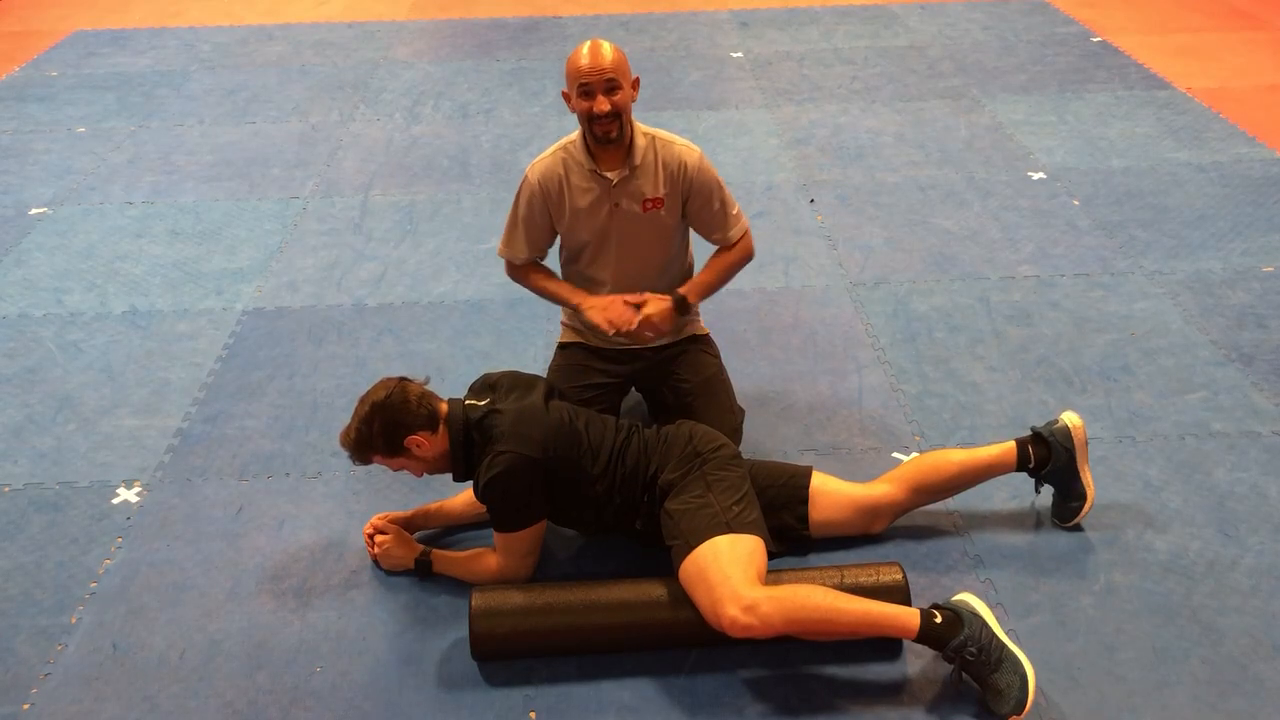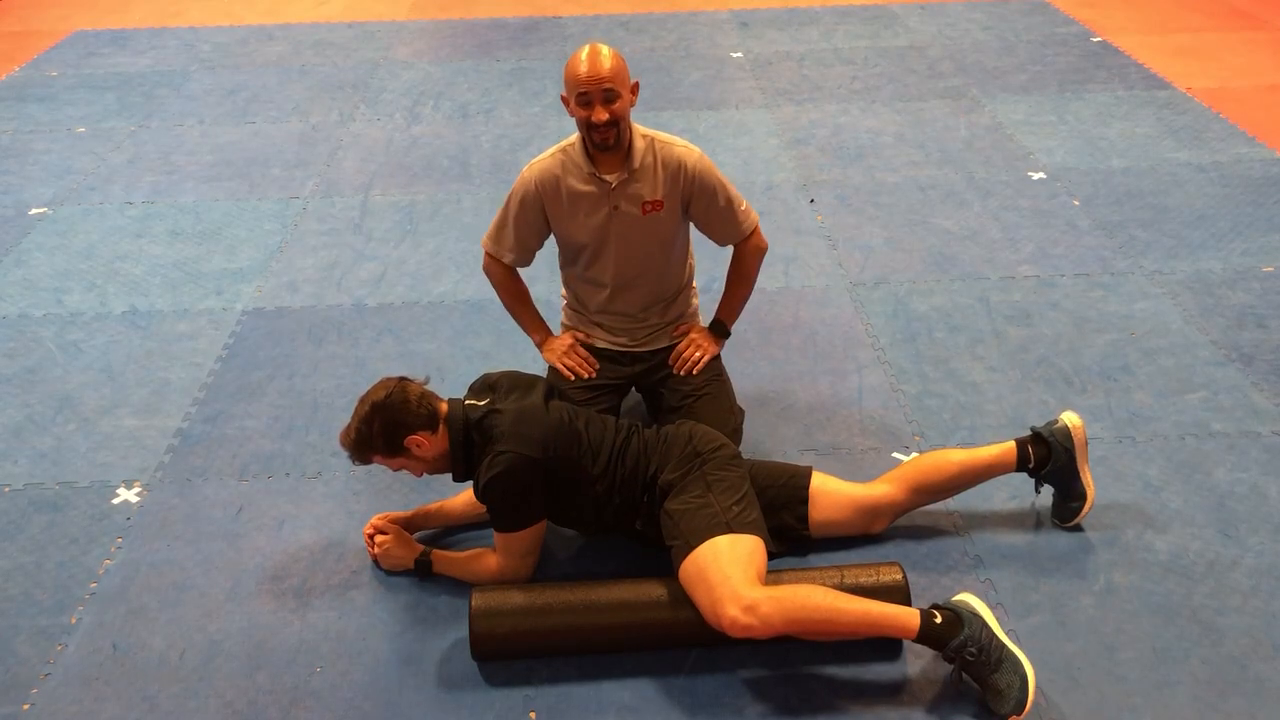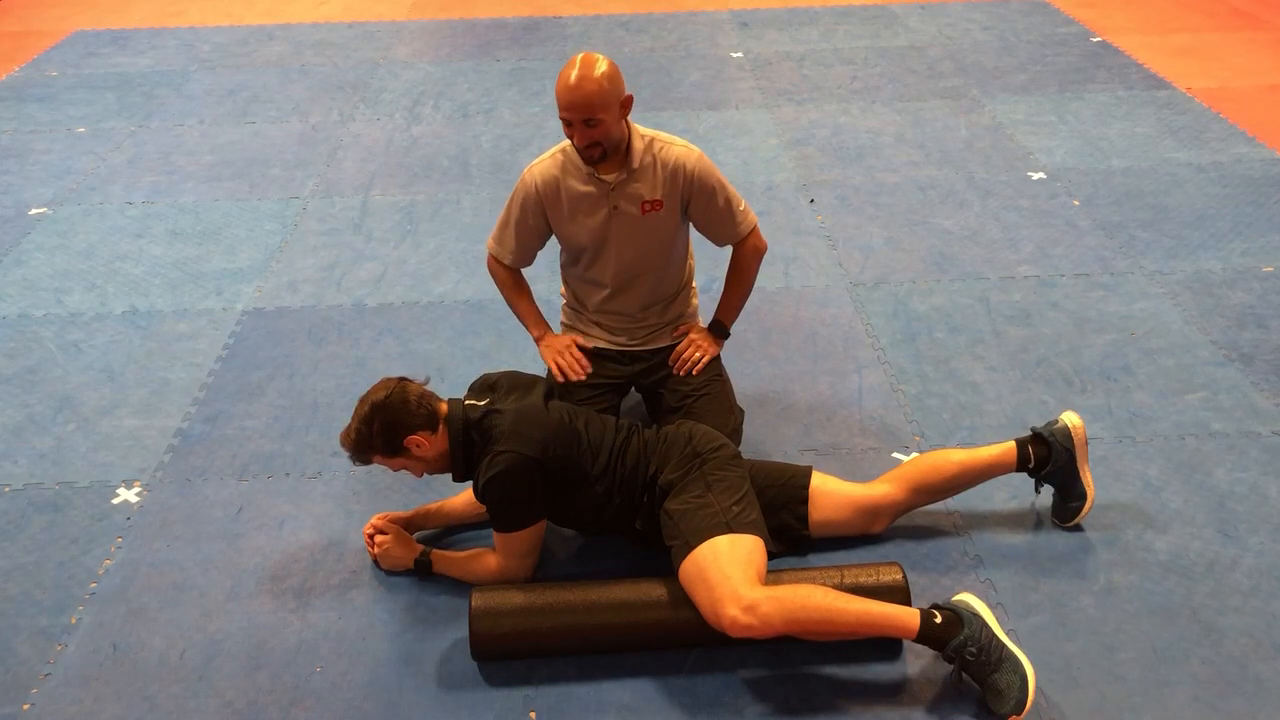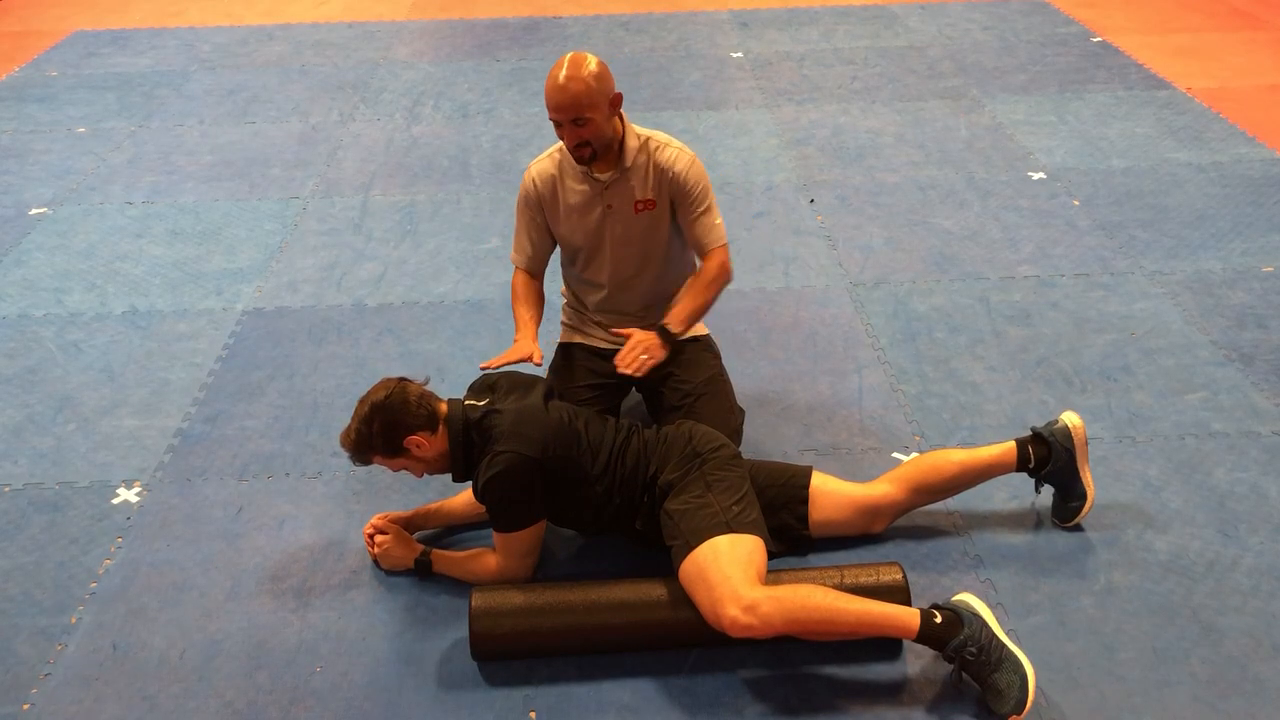
dt=0.5s
person 1, frame 1
left shoulder: (507, 455)
right shoulder: (485, 393)
left elbow: (513, 565)
left wrist: (418, 559)
right wrist: (414, 517)
left hip: (687, 477)
right hip: (692, 459)
left knee: (740, 611)
right knee: (878, 505)
left ankle: (943, 625)
right ankle: (1041, 448)
person 1, frame 2
left shoulder: (507, 455)
right shoulder: (485, 393)
left elbow: (513, 565)
left wrist: (418, 559)
right wrist: (414, 517)
left hip: (686, 476)
right hip: (690, 460)
left knee: (740, 612)
right knee: (878, 504)
left ankle: (943, 625)
right ankle: (1040, 448)
person 1, frame 3
left shoulder: (505, 455)
right shoulder: (485, 394)
left elbow: (513, 565)
left wrist: (419, 559)
right wrist: (413, 518)
left hip: (686, 477)
right hip: (692, 460)
left knee: (740, 611)
right knee: (878, 504)
left ankle: (942, 625)
right ankle: (1040, 449)
person 1, frame 4
left shoulder: (506, 456)
right shoulder: (485, 392)
left elbow: (513, 565)
left wrist: (419, 560)
right wrist: (413, 517)
left hip: (686, 476)
right hip: (689, 460)
left knee: (740, 612)
right knee: (877, 505)
left ankle: (942, 626)
right ankle: (1040, 448)
person 2, frame 1
left shoulder: (682, 160)
right shoulder: (546, 175)
left elbow: (739, 246)
right elbow: (520, 265)
left wrist: (680, 301)
right wrist: (585, 303)
left hip: (674, 334)
right hip: (588, 339)
left ankle: (654, 392)
right ankle: (624, 391)
person 2, frame 2
left shoulder: (683, 163)
right shoulder: (542, 177)
left elbow: (752, 244)
right elbow: (498, 263)
left wrist: (718, 330)
right wrist: (543, 338)
left hip: (673, 337)
right hip: (589, 342)
left ankle: (653, 394)
right ankle: (624, 393)
person 2, frame 3
left shoulder: (681, 164)
right shoulder: (543, 178)
left elbow: (751, 243)
right elbow: (502, 262)
left wrist: (718, 329)
right wrist: (542, 335)
left hip: (672, 337)
right hip: (587, 341)
left ankle: (653, 393)
right ankle: (624, 388)
person 2, frame 4
left shoulder: (674, 163)
right shoulder: (542, 178)
left elbow: (717, 264)
right elbow: (528, 270)
left wrist: (662, 333)
right wrist: (526, 336)
left hip: (672, 333)
right hip: (589, 337)
left ankle: (653, 393)
right ankle: (621, 394)
